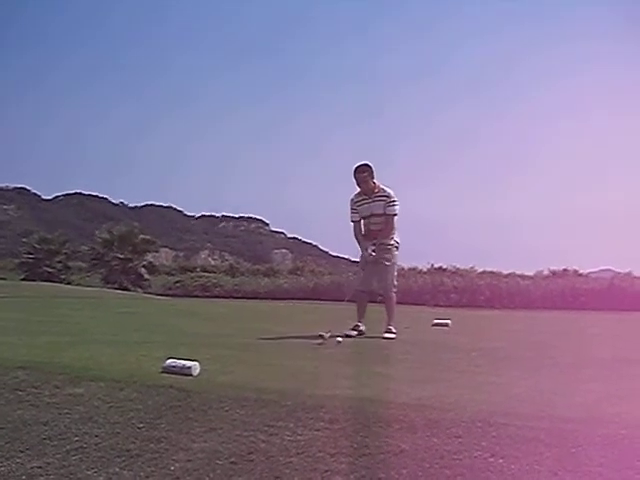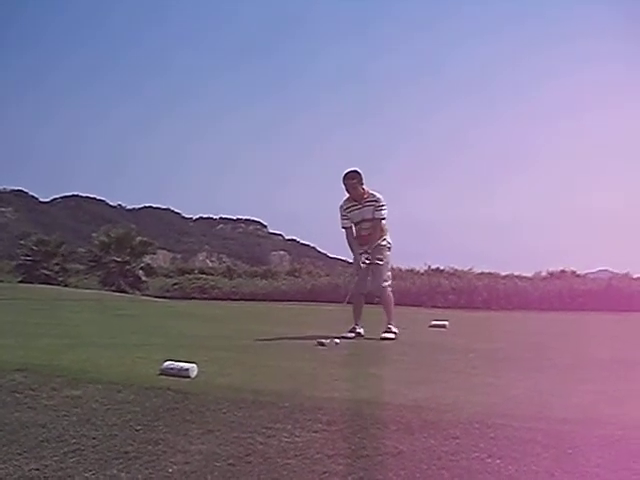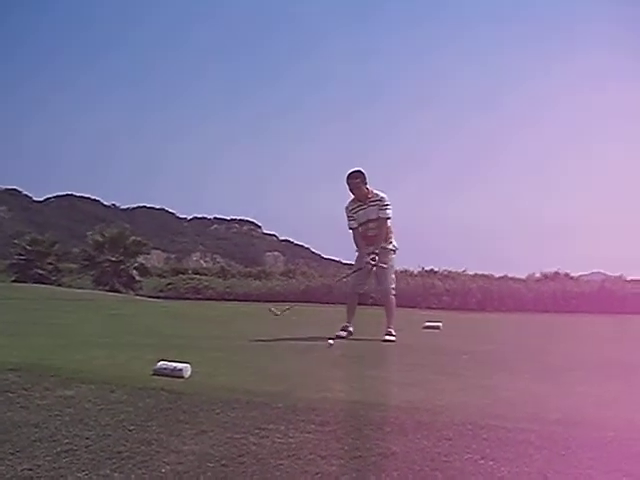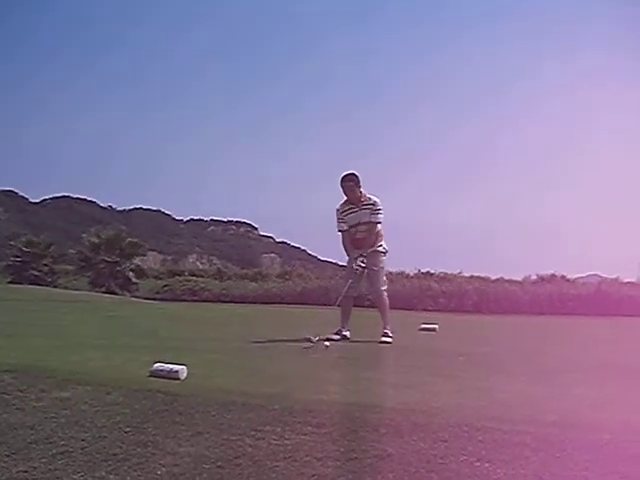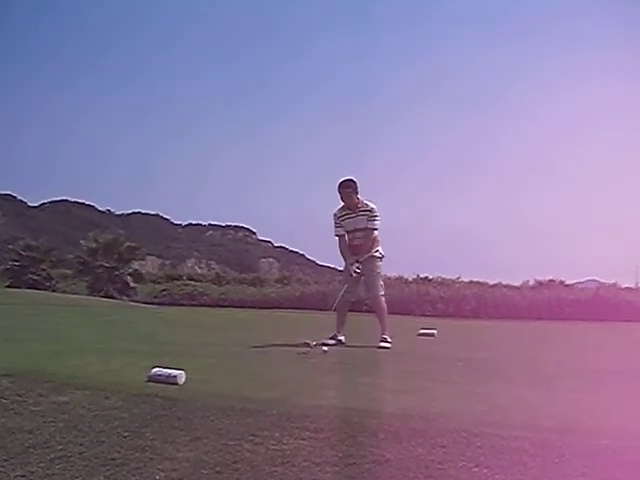
dt=0.5s
person 1, frame 1
left shoulder: (388, 195)
right shoulder: (355, 200)
left elbow: (389, 225)
right elbow: (357, 227)
left wrist: (375, 244)
right wrist: (364, 247)
left hip: (387, 244)
right hip: (368, 245)
left knee: (388, 286)
right knee: (362, 286)
left ankle: (390, 326)
right ankle: (359, 324)
person 1, frame 2
left shoulder: (376, 199)
right shoulder: (345, 206)
left elbow: (377, 228)
right elbow: (349, 233)
left wrist: (367, 251)
right wrist: (357, 254)
left hip: (379, 244)
right hip: (360, 248)
left knee: (382, 285)
right knee: (358, 288)
left ankle: (391, 325)
right ankle: (357, 326)
person 1, frame 3
left shoulder: (381, 199)
right shoulder: (350, 207)
left elbow: (383, 228)
right elbow: (356, 234)
left wrist: (375, 251)
right wrist: (365, 253)
left hip: (384, 248)
right hip: (365, 250)
left knee: (387, 289)
right knee: (354, 287)
left ankle: (390, 329)
right ankle: (348, 325)
person 1, frame 4
left shoulder: (373, 203)
right shoulder: (341, 210)
left elbow: (373, 232)
right elbow: (345, 236)
left wrist: (364, 254)
right wrist: (353, 257)
left hip: (374, 250)
right hip: (355, 253)
left knee: (379, 290)
right knee: (347, 290)
left ankle: (387, 330)
right ankle: (344, 329)
person 1, frame 5
left shoulder: (370, 209)
right shoulder: (338, 215)
left elbow: (369, 238)
right elbow: (342, 241)
left wrist: (359, 260)
right wrist: (350, 262)
left hip: (370, 255)
right hip: (351, 258)
left knee: (377, 294)
right knee: (344, 296)
left ankle: (385, 335)
right ankle: (339, 334)
